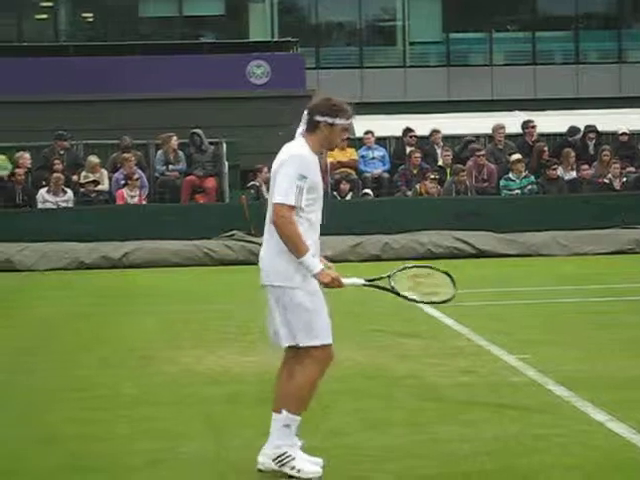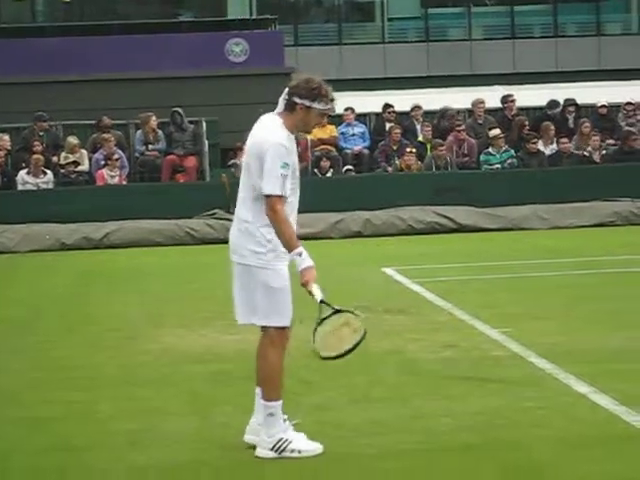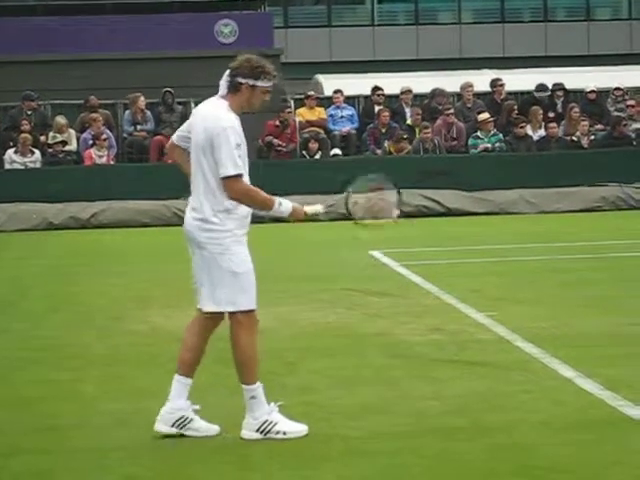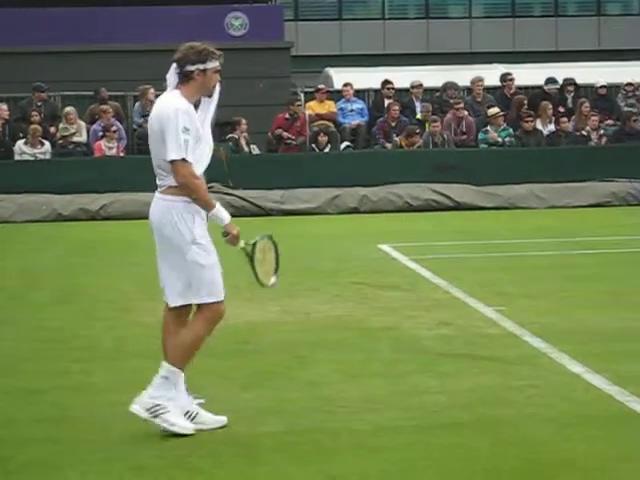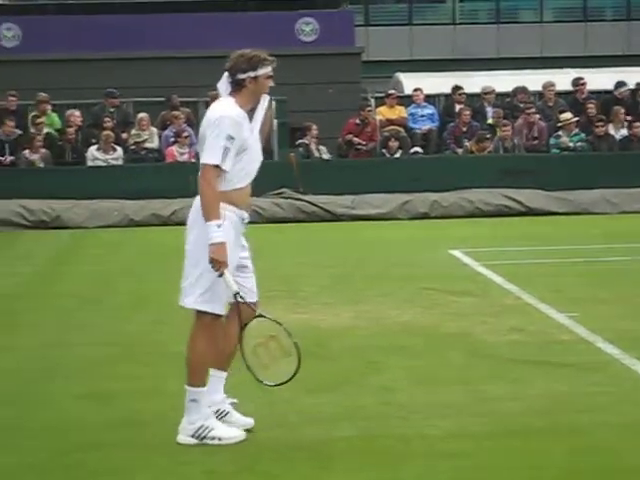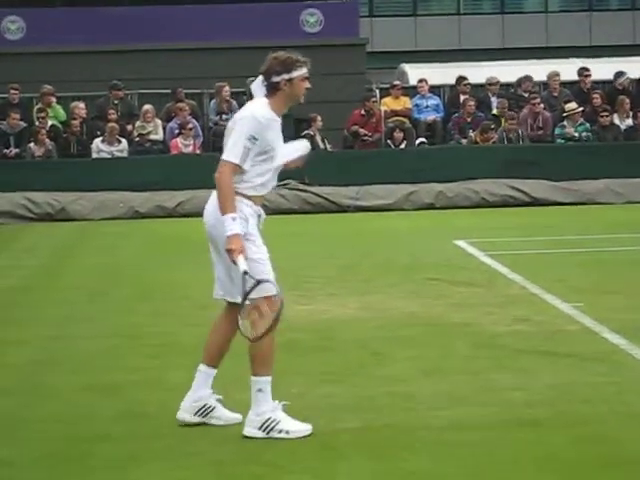
dt=0.5s
person 1, frame 1
left shoulder: (306, 156)
right shoulder: (298, 157)
right elbow: (280, 217)
left wrist: (315, 262)
right wrist: (316, 266)
left hip: (292, 270)
right hip: (292, 273)
left knee: (298, 353)
right knee: (319, 354)
left ankle: (278, 444)
right ankle: (280, 444)
person 1, frame 2
left shoulder: (271, 124)
right shoulder: (276, 142)
right elbow: (275, 208)
right wrist: (303, 260)
left hip: (258, 244)
right hip: (264, 249)
left knee: (272, 333)
right knee: (276, 334)
left ankle: (262, 422)
right ankle: (273, 433)
person 1, frame 3
left shoulder: (206, 109)
right shoulder: (224, 122)
left elbow: (174, 148)
right elbow: (236, 189)
right wrist: (283, 207)
left hip: (203, 222)
right hip: (220, 230)
left knee: (209, 317)
right knee: (244, 318)
left ankle: (175, 409)
right ankle: (258, 415)
person 1, frame 4
left shoulder: (175, 105)
right shoulder: (176, 109)
right elbow: (184, 174)
right wrist: (221, 216)
left hip: (172, 210)
right hip: (181, 214)
left knee: (179, 308)
right knee: (211, 308)
left ankle: (178, 402)
right ankle: (157, 395)
person 1, frame 5
left shoulder: (239, 114)
right shoulder: (226, 116)
left elbow: (249, 155)
right elbow: (207, 178)
left wrist: (264, 106)
right wrist: (215, 237)
left hip: (230, 221)
right hip: (218, 223)
left knee: (240, 312)
right knee: (212, 317)
left ankle: (213, 400)
right ankle: (196, 419)
person 1, frame 6
left shoulder: (270, 116)
right shoulder: (256, 116)
right elbow: (224, 174)
left wrist: (290, 156)
right wrist: (233, 229)
left hip: (237, 217)
right hip: (235, 218)
left knee: (235, 309)
left ankle: (198, 398)
right ankle: (262, 414)
